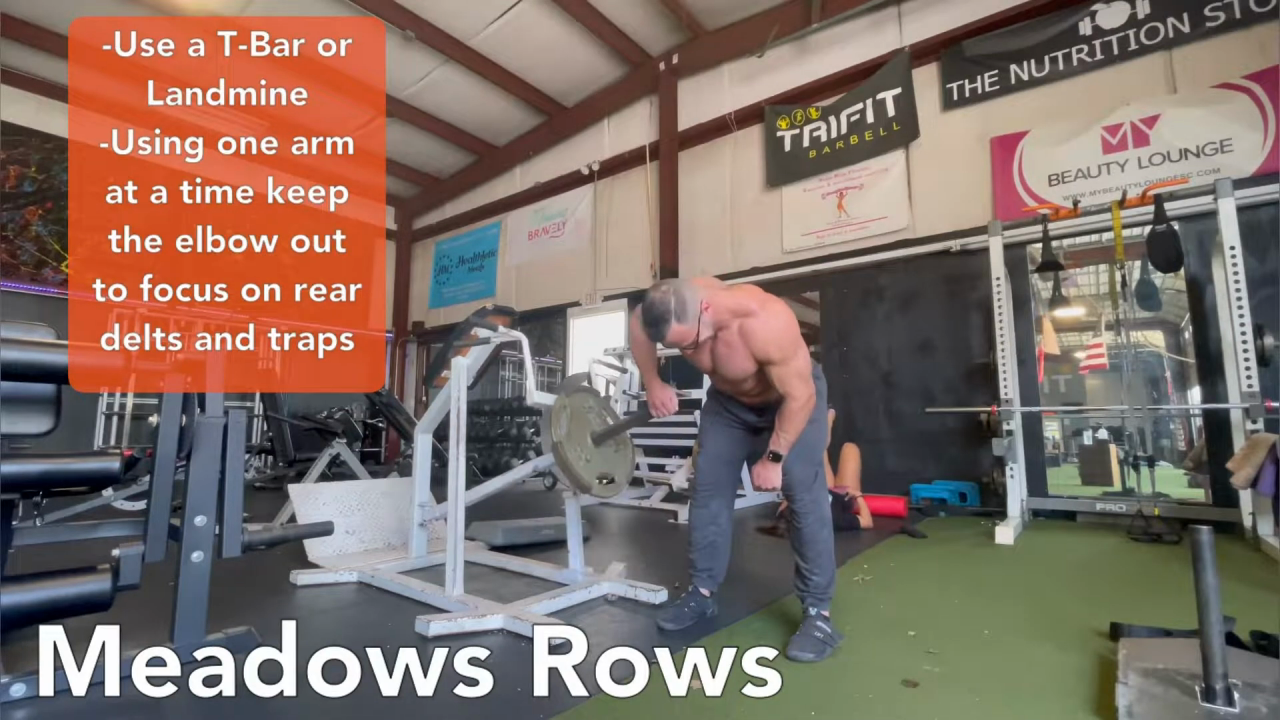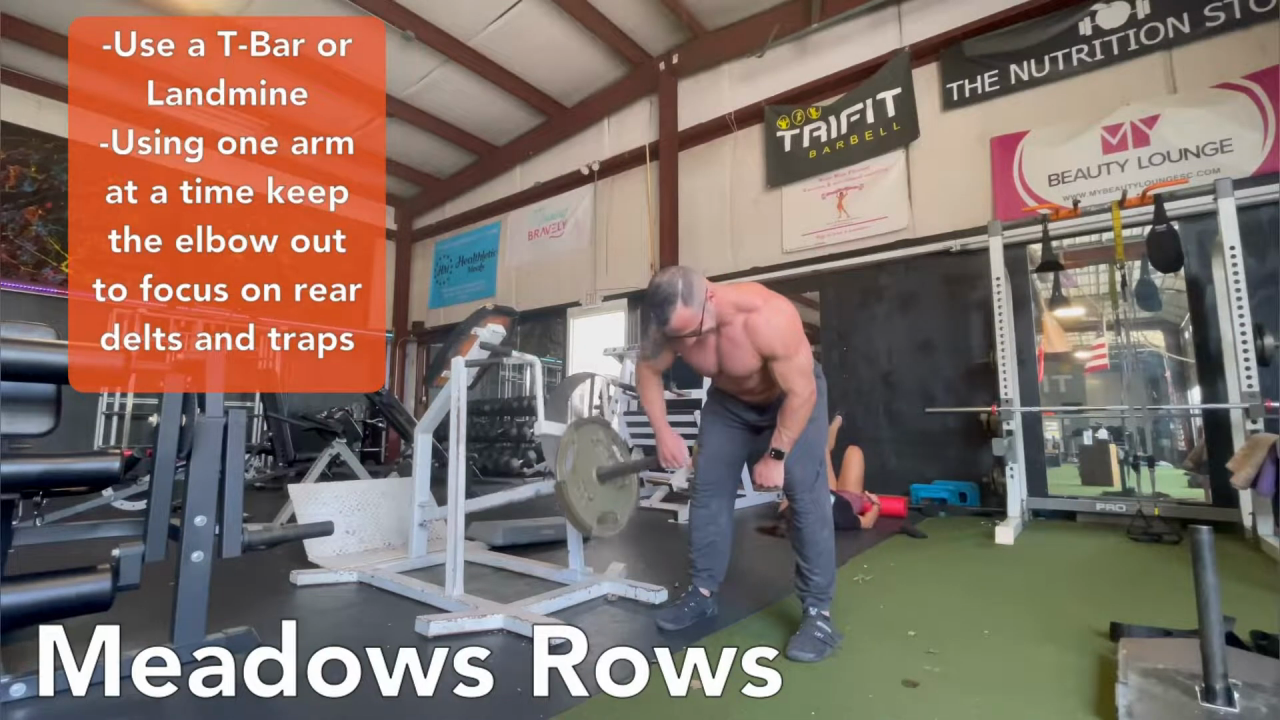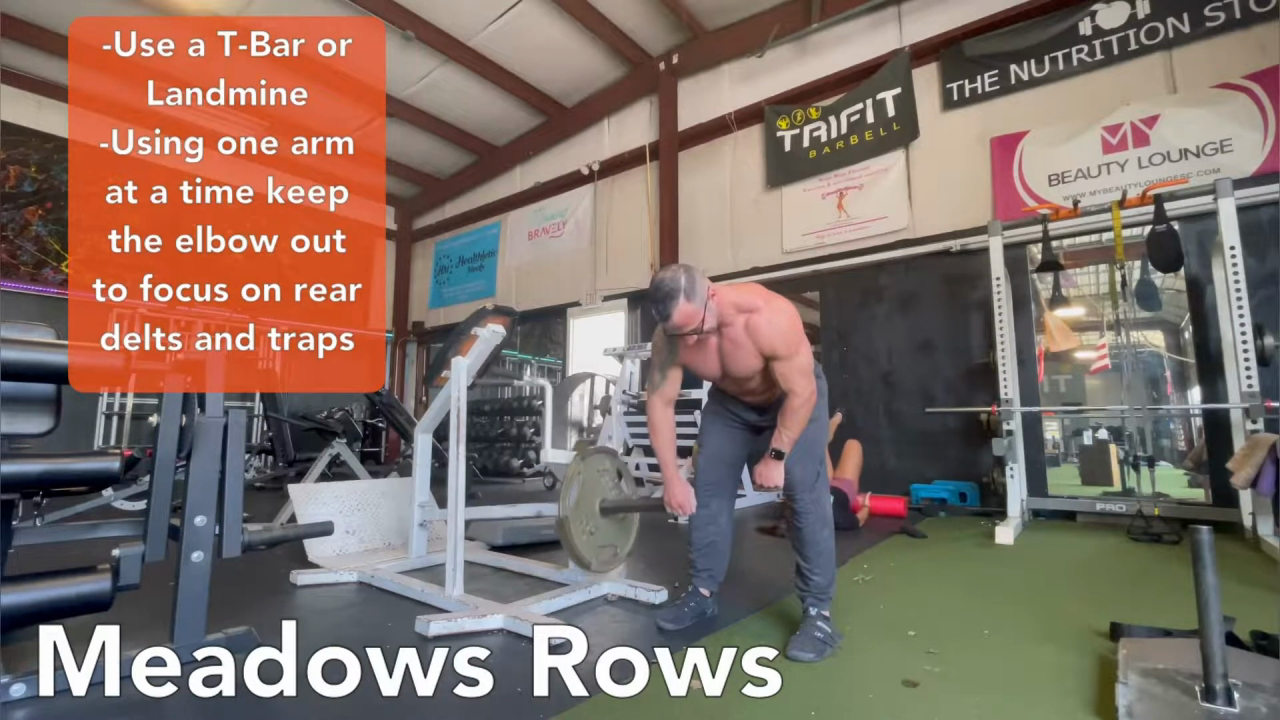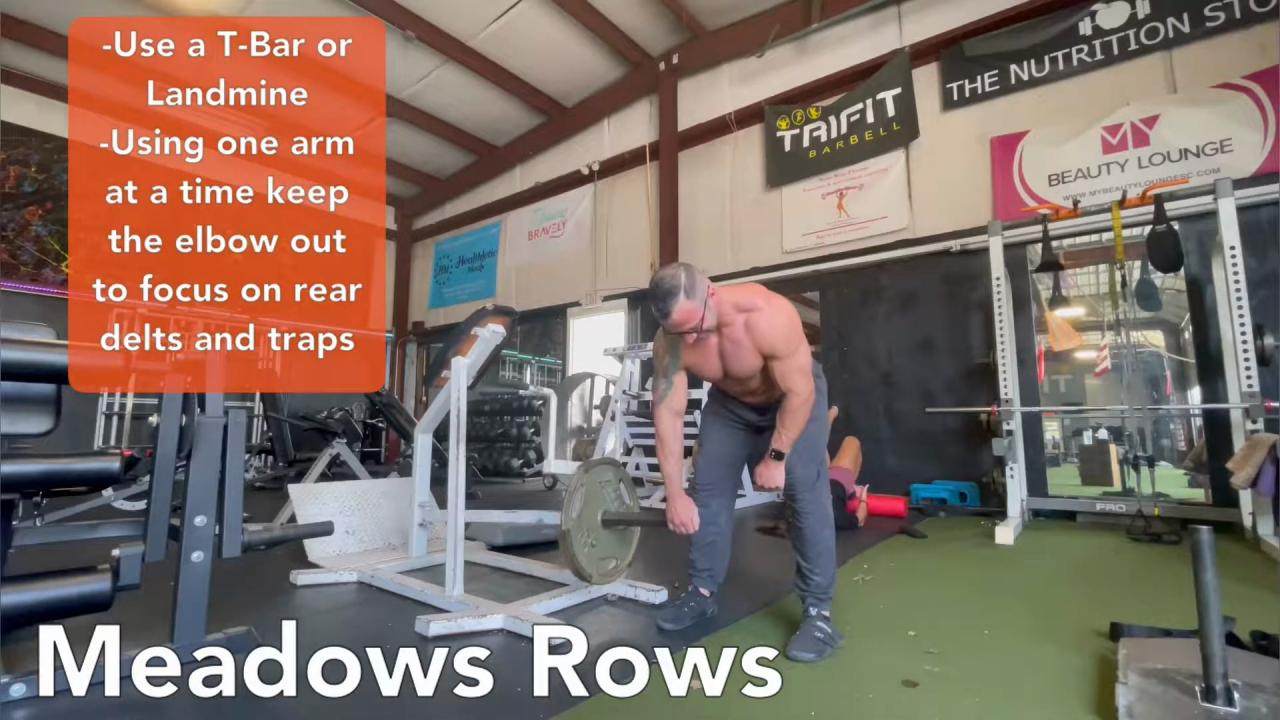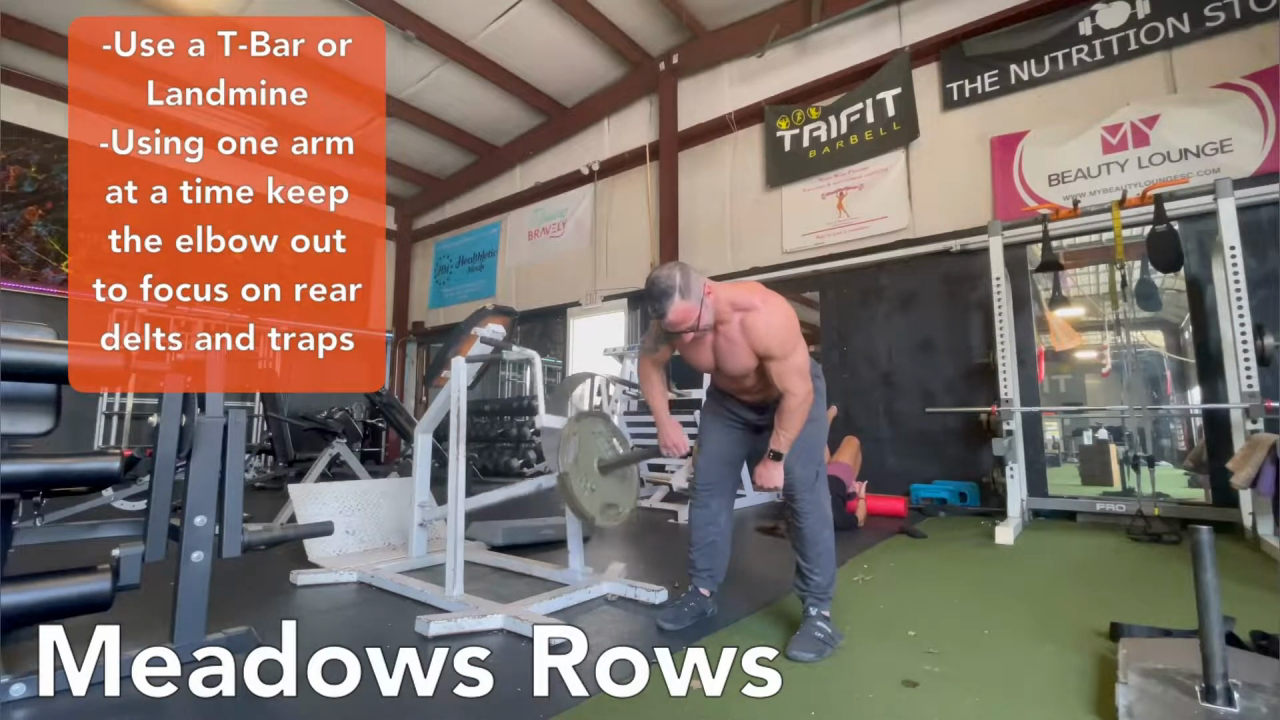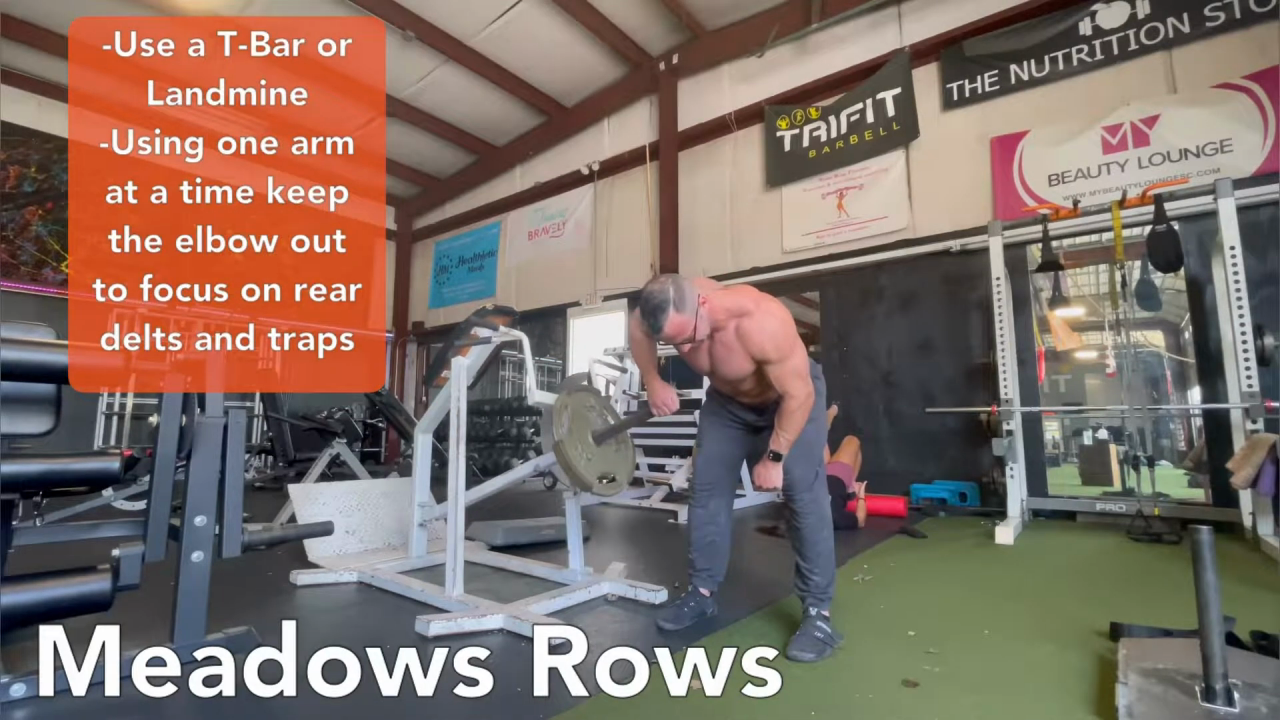
dt=0.3s
person 1, frame 1
left shoulder: (764, 320)
right shoulder: (674, 315)
left elbow: (800, 396)
right elbow: (637, 324)
left wrist: (774, 457)
right wrist: (653, 383)
left hip: (794, 396)
right hip: (728, 400)
left knee: (803, 493)
right knee: (708, 488)
left ankle: (818, 612)
right ankle: (702, 592)
person 1, frame 2
left shoulder: (768, 316)
right shoulder: (673, 323)
left elbow: (801, 392)
right elbow: (647, 369)
left wrist: (776, 456)
right wrist: (662, 433)
left hip: (795, 396)
right hip: (729, 400)
left knee: (805, 493)
right knee: (708, 489)
left ankle: (818, 612)
right ankle: (703, 592)
person 1, frame 3
left shoulder: (768, 316)
right shoulder: (670, 337)
left elbow: (802, 393)
right elbow: (660, 402)
left wrist: (776, 455)
right wrist: (671, 477)
left hip: (795, 397)
right hip: (729, 402)
left knee: (806, 493)
right knee: (707, 489)
left ankle: (818, 612)
right ankle: (703, 593)
person 1, frame 4
left shoulder: (768, 316)
right shoulder: (671, 340)
left elbow: (800, 392)
right elbow: (668, 413)
left wrist: (776, 457)
right wrist: (675, 494)
left hip: (795, 396)
right hip: (728, 402)
left knee: (806, 493)
right knee: (707, 490)
left ankle: (818, 611)
right ankle: (702, 592)
person 1, frame 5
left shoulder: (764, 315)
right shoulder: (673, 319)
left elbow: (797, 393)
right elbow: (649, 363)
left wrist: (775, 456)
right wrist: (664, 423)
left hip: (792, 395)
right hip: (727, 400)
left knee: (804, 492)
right knee: (708, 489)
left ankle: (818, 611)
right ankle: (702, 592)
person 1, frame 6
left shoulder: (761, 320)
right shoulder: (671, 316)
left elbow: (798, 394)
right elbow: (637, 326)
left wrist: (774, 457)
right wrist: (652, 382)
left hip: (794, 396)
right hip: (727, 400)
left knee: (804, 492)
right knee: (707, 489)
left ankle: (818, 612)
right ankle: (702, 592)
